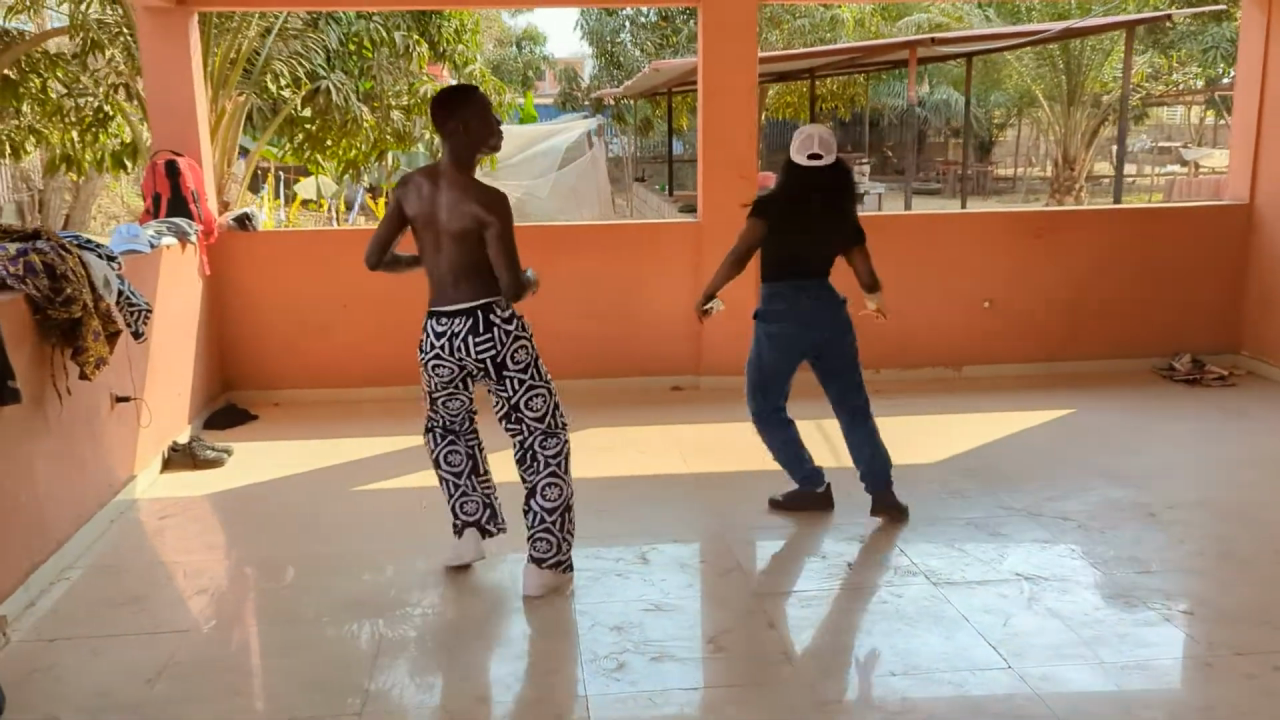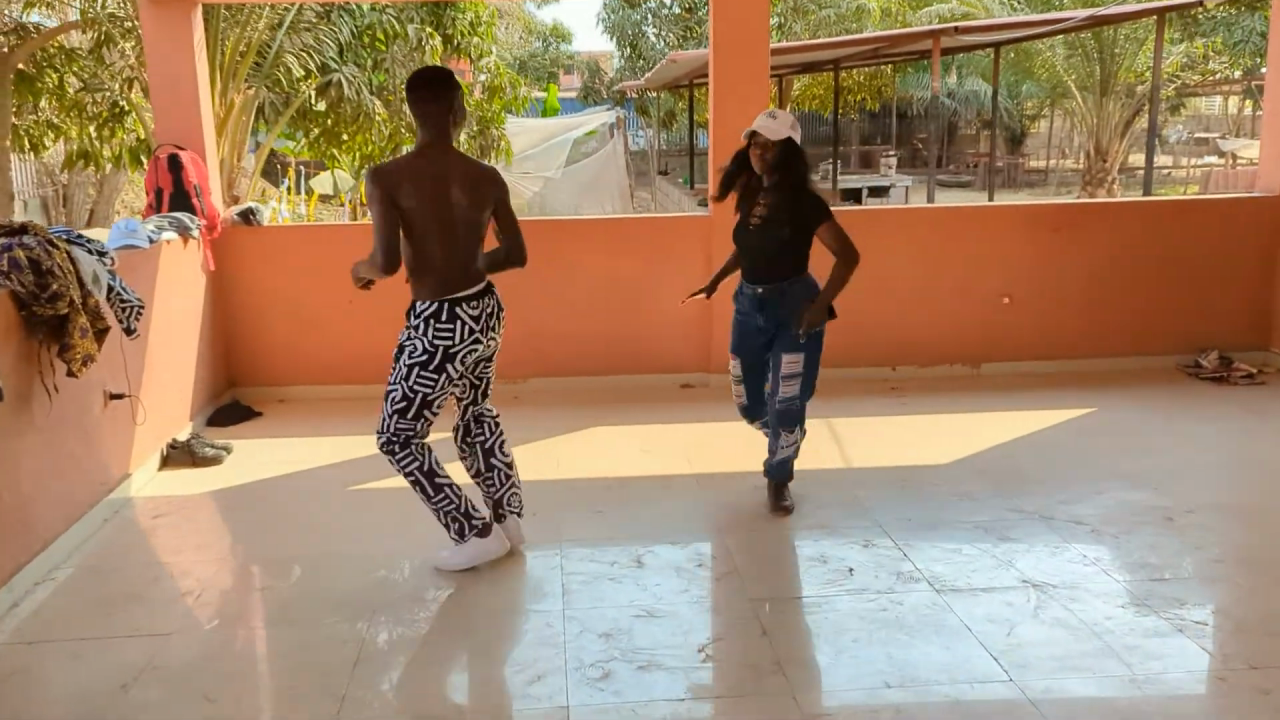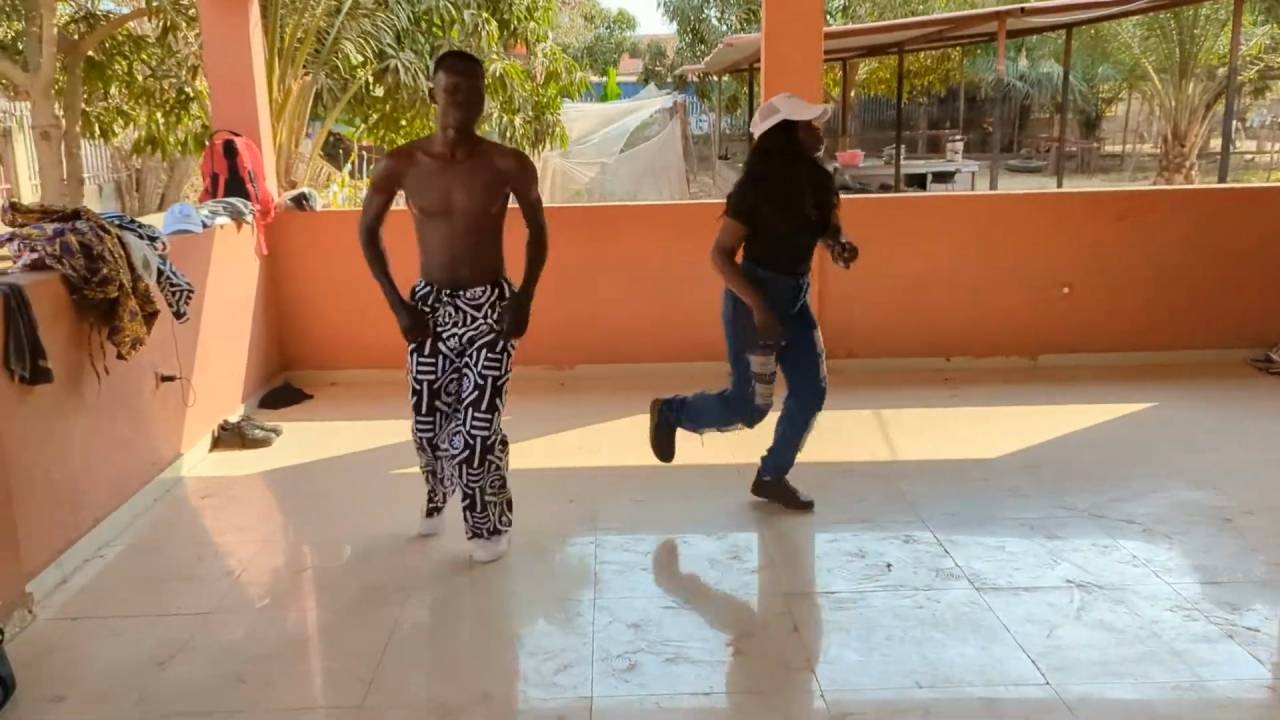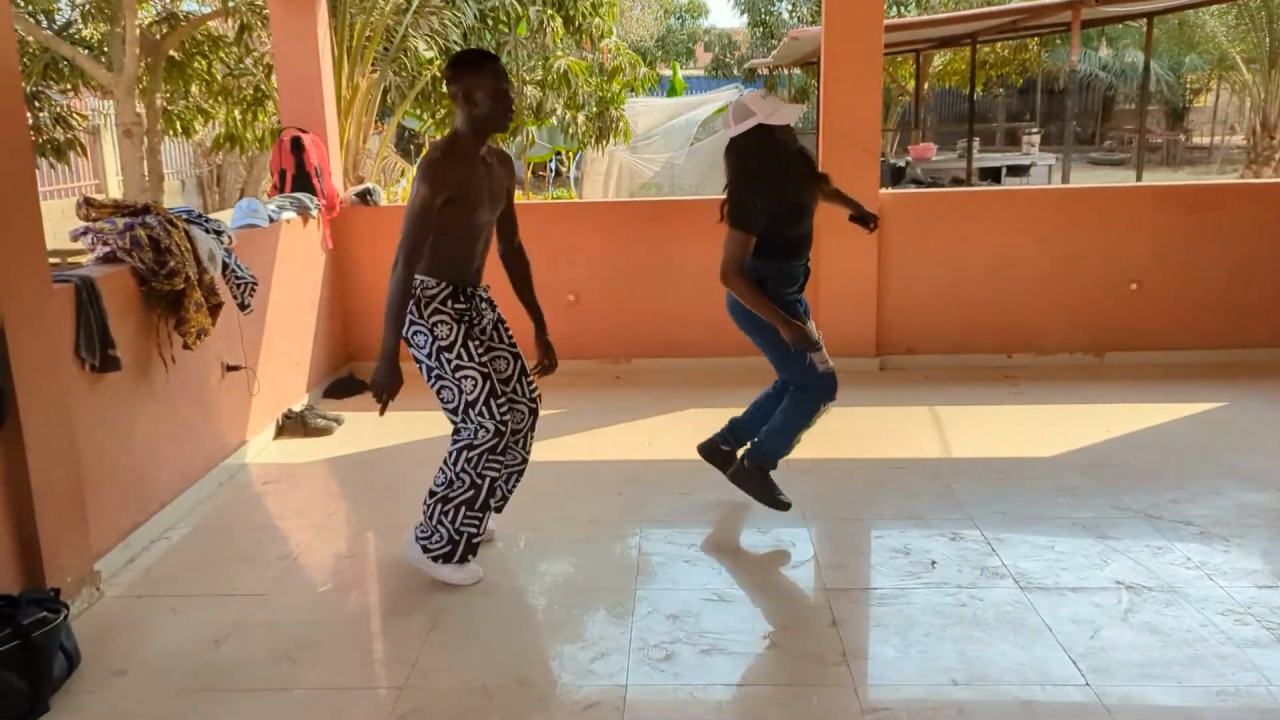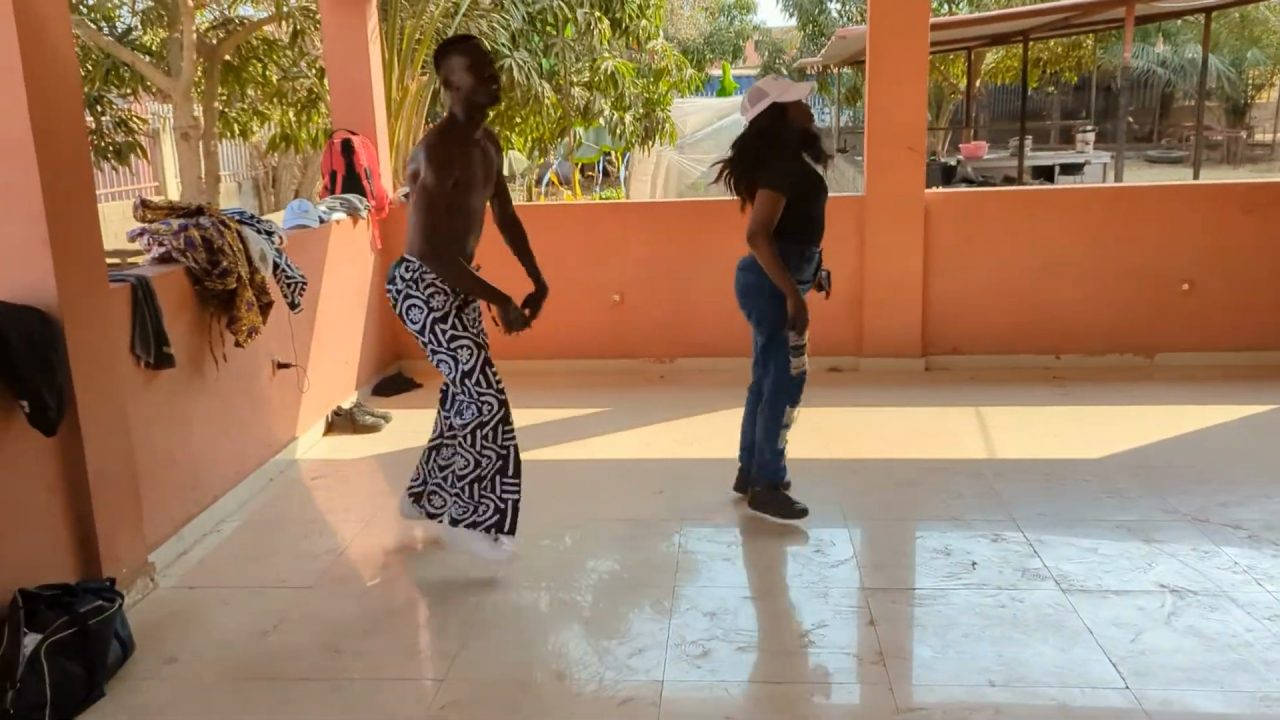
dt=0.5s
person 1, frame 1
left shoulder: (410, 186)
right shoulder: (488, 202)
left elbow: (373, 260)
right elbow: (511, 289)
right wrist: (529, 280)
left hip: (437, 334)
right hip: (491, 329)
left knee: (447, 427)
right knee: (544, 439)
left ankle: (469, 531)
right ankle: (546, 564)
person 1, frame 2
left shoulder: (389, 177)
right shoulder: (489, 177)
left elbow: (385, 261)
right elbow: (515, 256)
left wrist: (363, 268)
left hip: (436, 322)
right hip: (484, 309)
left knee: (399, 437)
right knee: (476, 413)
left ankle: (476, 535)
right ankle: (508, 519)
person 1, frame 3
left shoulder: (510, 164)
right shoulder: (400, 163)
left elbow: (537, 233)
right elbow: (367, 232)
left wrist: (523, 300)
right wrist: (398, 304)
left hip: (489, 307)
right hip: (429, 304)
left knee: (478, 427)
right knee: (430, 423)
left ankle: (488, 525)
right ankle: (441, 499)
person 1, frame 4
left shoulder: (499, 165)
right shoulder: (439, 166)
left elbow: (514, 251)
right elbow: (404, 262)
left wrist: (541, 329)
right wrist: (388, 355)
left hip: (474, 302)
right hip: (432, 307)
left knee: (520, 407)
right knee: (484, 430)
left ankle: (471, 511)
right ankle: (433, 546)
person 1, frame 5
left shoulder: (488, 144)
right shoulder: (436, 152)
left elbow: (505, 217)
right elbow: (429, 248)
left wrist: (537, 279)
right wrist: (499, 298)
left hip: (459, 285)
right hip: (423, 287)
left knee: (466, 398)
right knee: (484, 401)
left ankle: (429, 497)
right ankle: (470, 518)
person 2, frame 1
left shoulder: (771, 206)
right shoulder: (841, 216)
left elbow: (737, 257)
right elbow: (868, 281)
left wrist: (706, 296)
right wrist: (875, 300)
left hip: (779, 317)
right hip: (827, 315)
left knee: (766, 409)
right knee: (853, 406)
left ankle: (813, 488)
right ankle: (882, 493)
person 2, frame 2
left shoulder: (803, 201)
right shoulder: (748, 196)
left elbow: (848, 254)
left wrist: (822, 301)
right wrist: (715, 280)
left hip: (796, 308)
right hip: (750, 306)
left knee: (787, 404)
right knee: (747, 400)
left ankle: (779, 478)
right ankle: (781, 439)
person 2, frame 3
left shoulder: (815, 181)
right shoulder: (756, 188)
left elbow: (829, 228)
right elbow: (721, 254)
left wrist: (839, 247)
right wrist: (759, 306)
left hip: (793, 301)
right hip: (753, 302)
left knee: (811, 393)
right knee: (749, 407)
left ankle: (773, 476)
right ankle: (669, 411)
person 2, frame 4
left shoulder: (791, 163)
right shoulder: (752, 192)
left elbow: (819, 185)
right elbow: (729, 273)
left wrist: (856, 209)
right wrist: (780, 321)
left hip: (782, 289)
right hip: (762, 298)
left knee: (798, 382)
right knee: (817, 385)
left ankle: (724, 444)
right ankle: (755, 465)
person 2, frame 5
left shoulder: (791, 157)
right shoulder: (780, 165)
right elbow: (757, 235)
left wrist: (811, 268)
right wrist: (792, 293)
left hip: (777, 280)
right hip: (771, 284)
left knee: (769, 378)
right knee: (784, 382)
left ankle: (753, 471)
right ankle: (765, 485)
